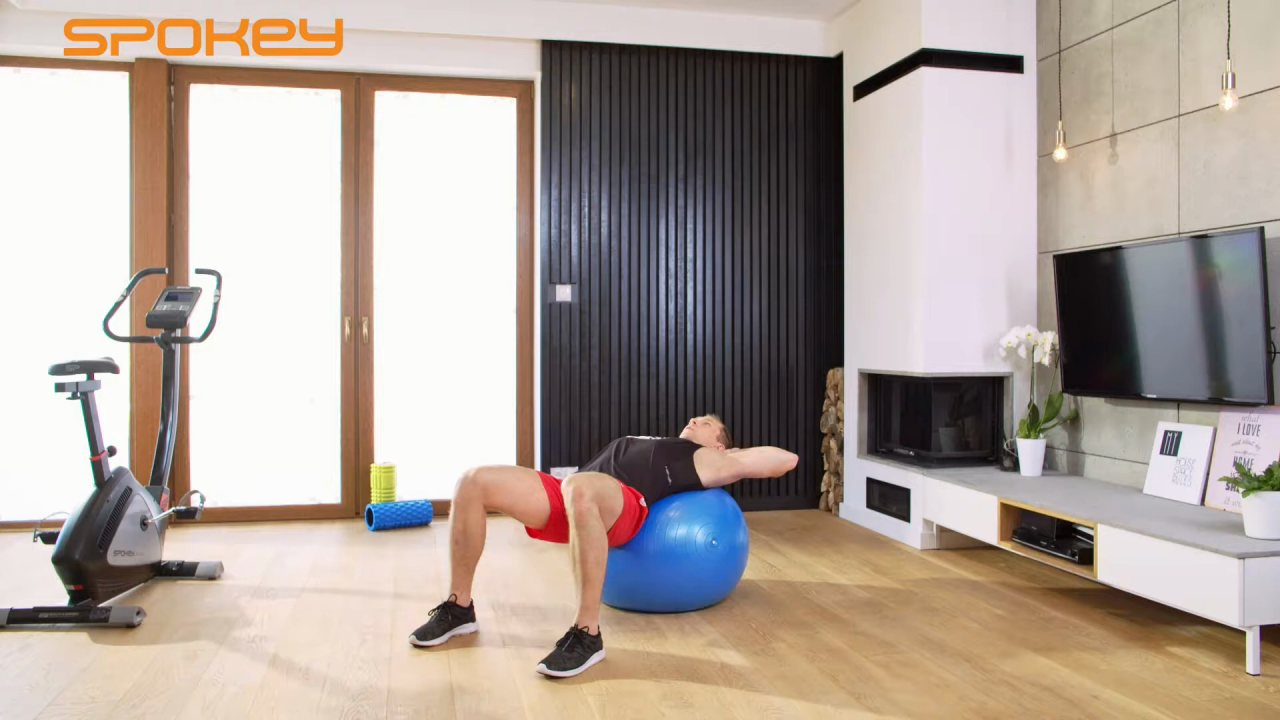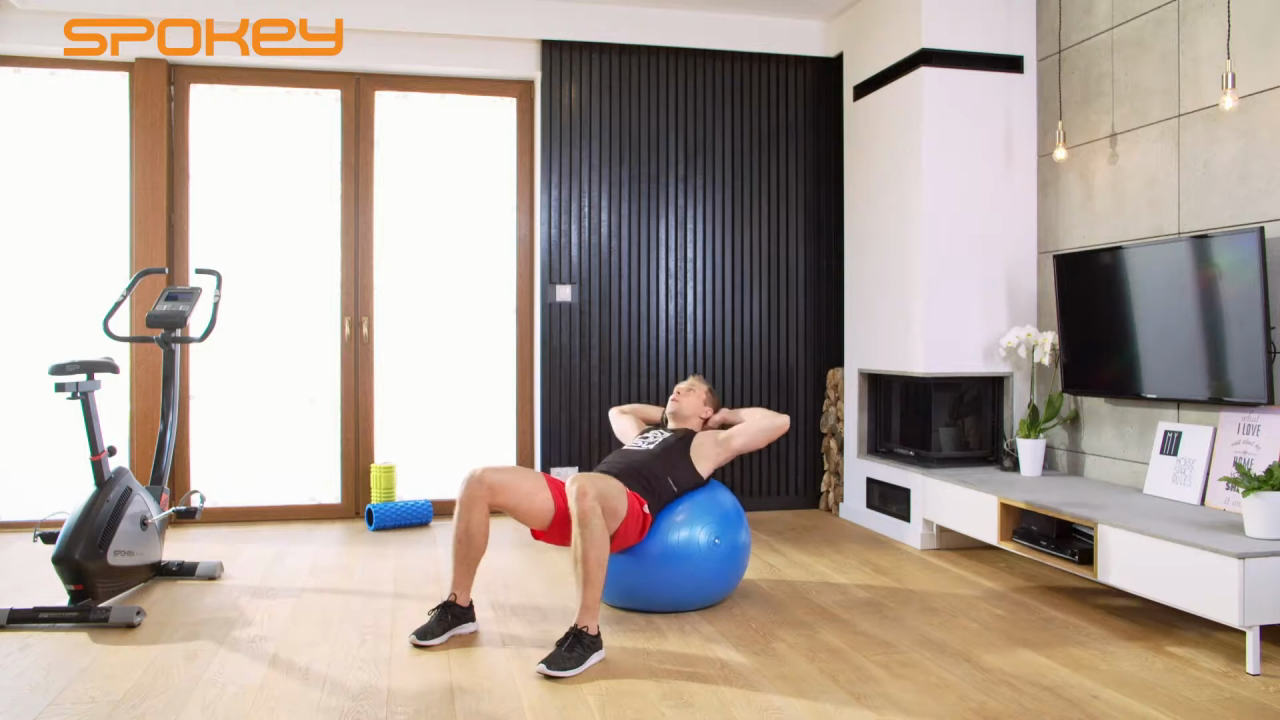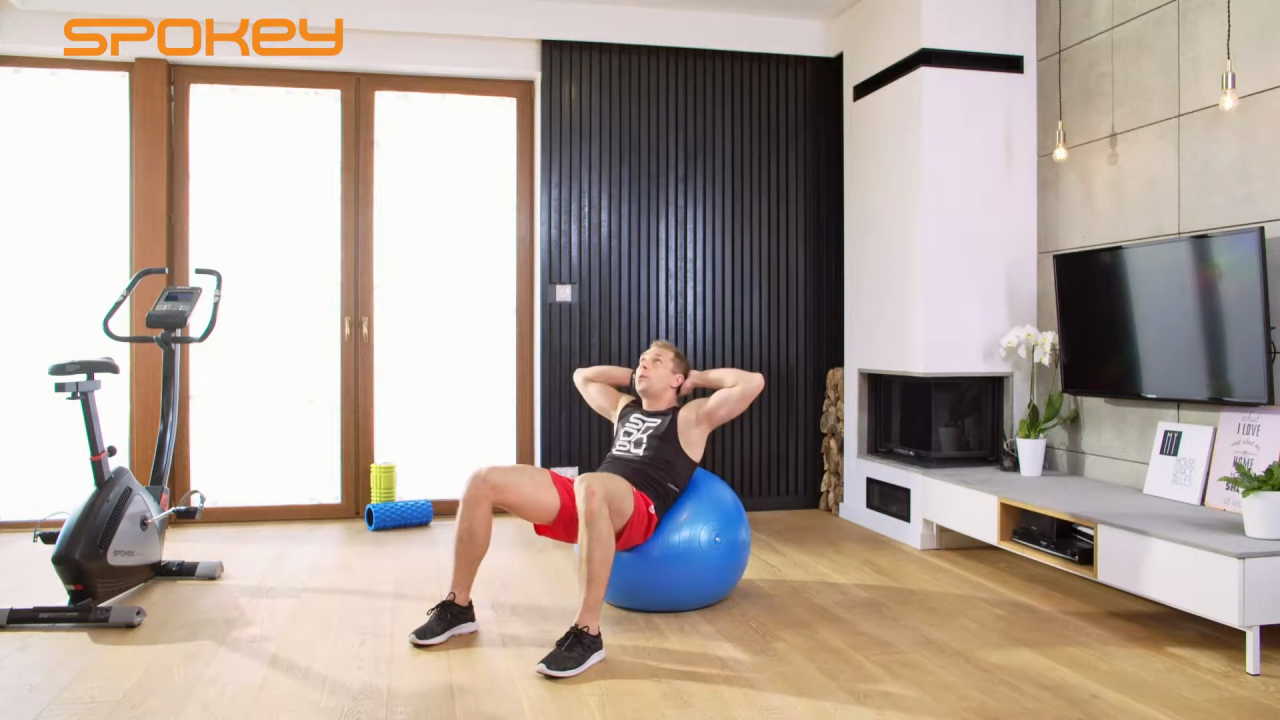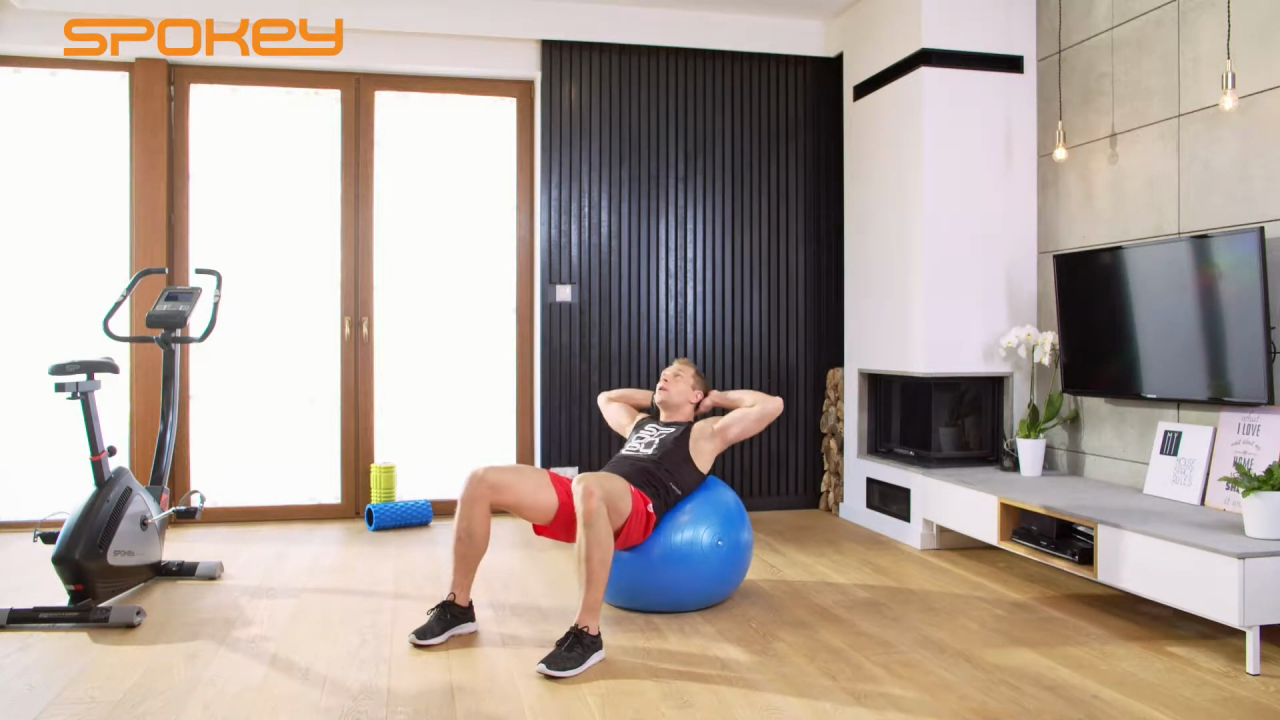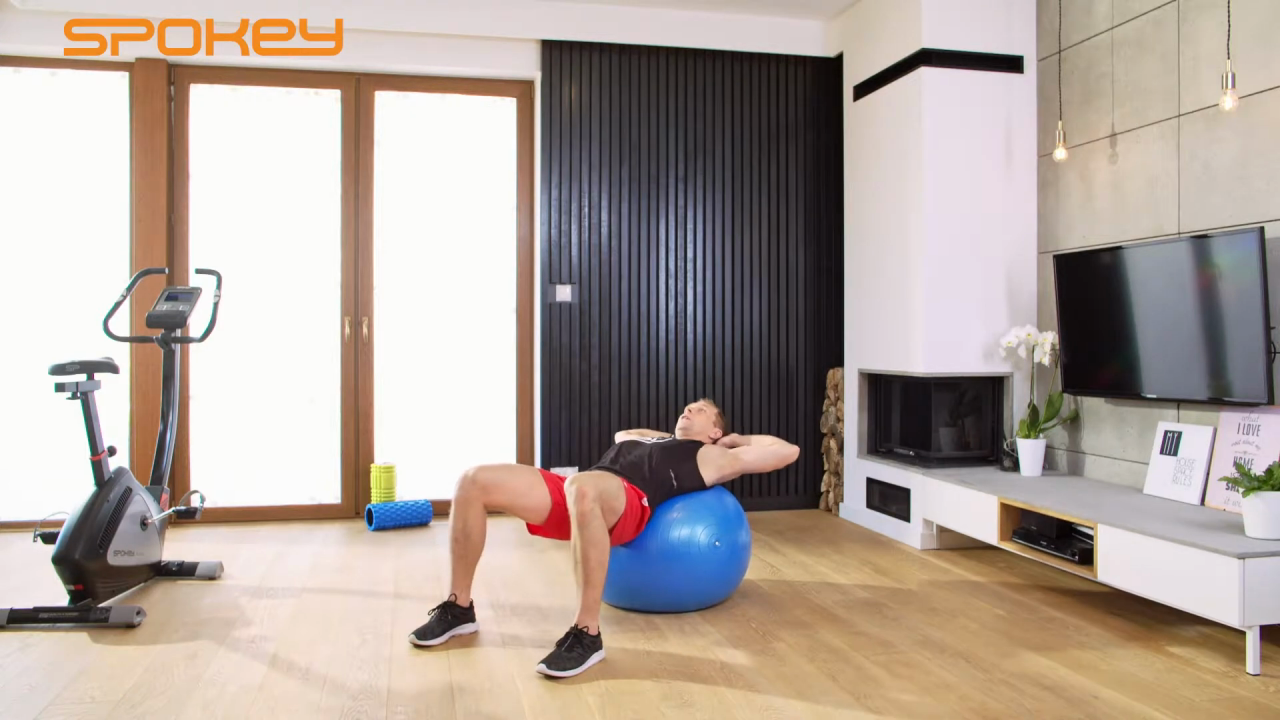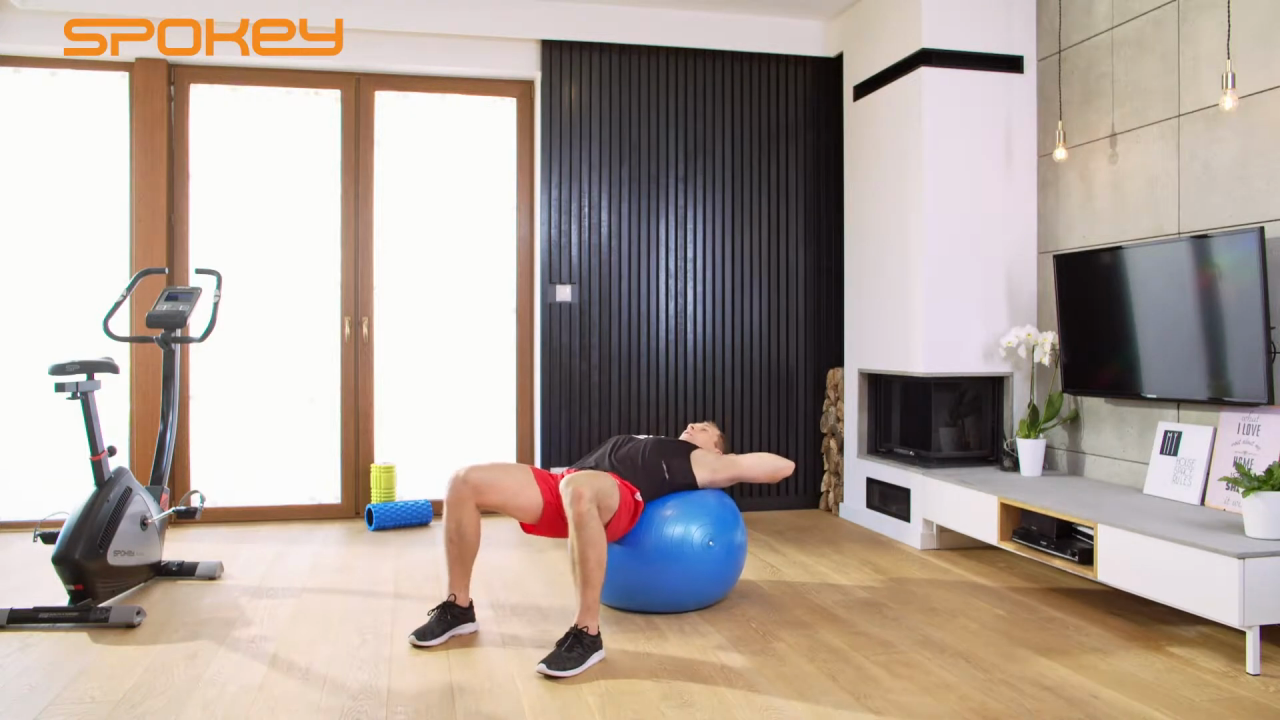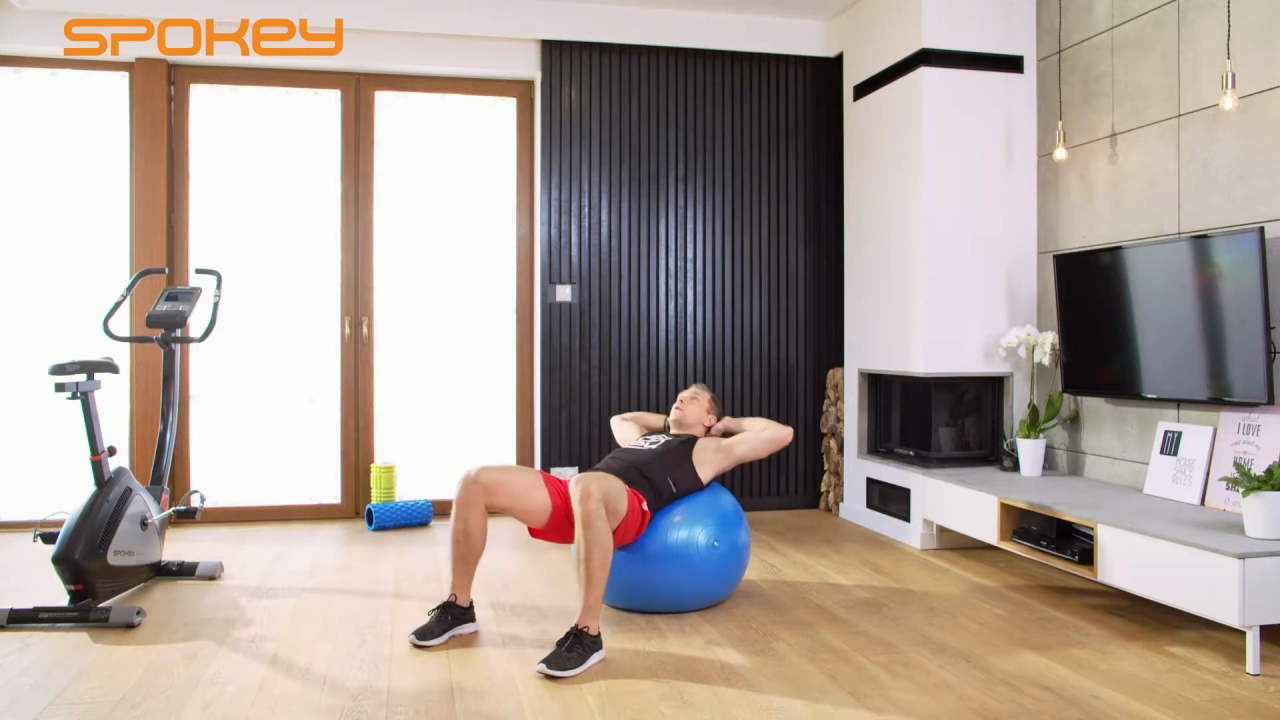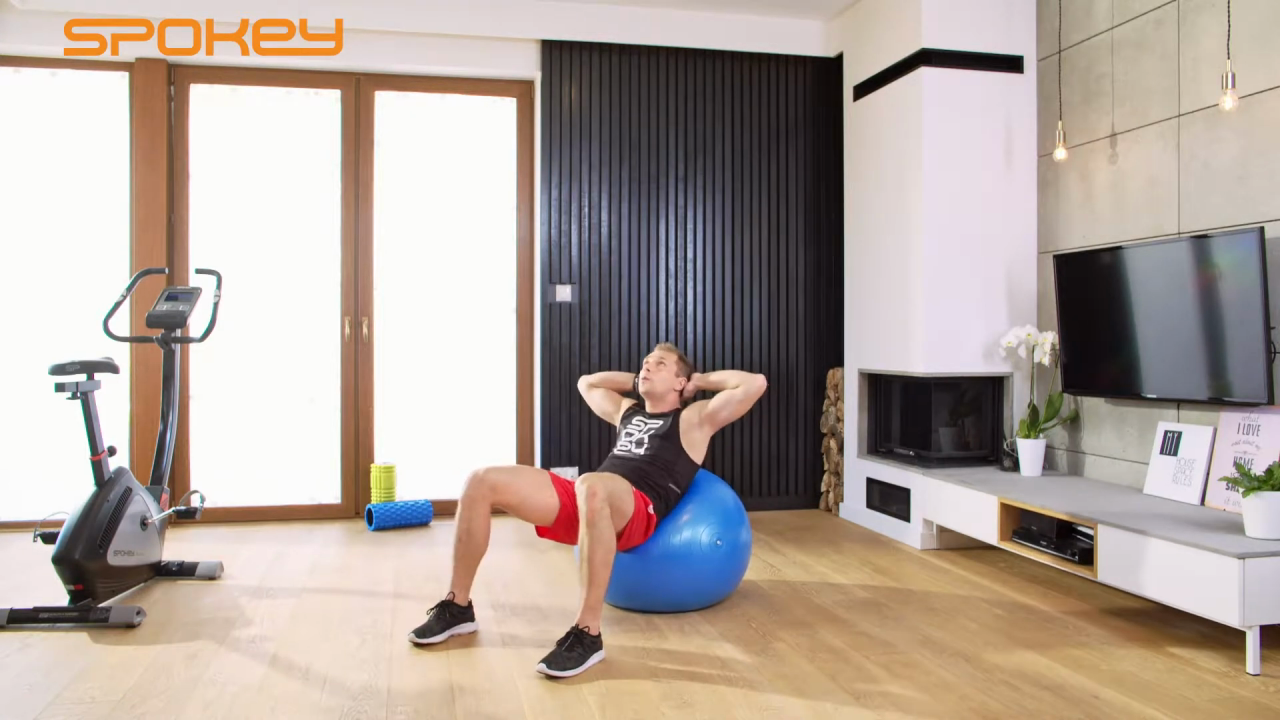
dt=0.5s
person 1, frame 1
left shoulder: (709, 460)
right shoulder: (664, 447)
left elbow: (787, 460)
right elbow: (630, 447)
left wrist: (735, 448)
right wrist: (672, 439)
left hip: (623, 501)
right hip: (574, 492)
left knee: (579, 491)
right knee: (474, 482)
left ankle: (587, 635)
right ankle: (459, 607)
person 1, frame 2
left shoulder: (706, 444)
right shoulder: (646, 434)
left elbow: (779, 422)
right elbow: (617, 412)
left wrist: (727, 415)
right wrist: (665, 415)
left hip: (628, 508)
right hip: (577, 497)
left knee: (582, 489)
right knee: (479, 482)
left ankle: (587, 633)
right ankle: (459, 607)
person 1, frame 3
left shoulder: (691, 418)
right shoulder: (624, 408)
left elbow: (752, 383)
right elbow: (583, 376)
left wrist: (700, 377)
right wrist: (632, 376)
left hip: (637, 510)
right hip: (588, 499)
left knee: (591, 489)
right knee: (484, 482)
left ankle: (587, 634)
right ankle: (458, 607)
person 1, frame 4
left shoulder: (705, 433)
right shoulder: (641, 423)
left elbow: (772, 405)
right elbow: (607, 398)
left wrist: (719, 397)
right wrist: (654, 397)
left hip: (636, 509)
right hip: (587, 496)
left knee: (588, 487)
right knee: (481, 481)
left ankle: (587, 634)
right ankle: (458, 606)
person 1, frame 5
left shoulder: (711, 458)
right shoulder: (661, 442)
left elbow: (788, 452)
right elbow: (622, 435)
left wrist: (736, 439)
left hip: (627, 502)
right hip: (577, 493)
left knee: (581, 490)
right knee: (474, 481)
left ankle: (587, 634)
right ankle: (459, 608)
person 1, frame 6
left shoulder: (707, 463)
right shoulder: (662, 451)
left elbow: (784, 466)
left wrist: (732, 454)
left hip: (620, 493)
right hip: (568, 484)
left knee: (578, 491)
right knee: (465, 483)
left ankle: (587, 633)
right ankle: (458, 607)
person 1, frame 7
left shoulder: (709, 449)
right shoulder: (649, 435)
left elbow: (781, 434)
right elbow: (619, 418)
left wrist: (728, 423)
right wrist: (666, 419)
left hip: (630, 506)
right hip: (577, 495)
left knee: (587, 489)
right knee: (476, 482)
left ankle: (587, 633)
right ankle: (458, 607)
person 1, frame 8
left shoulder: (694, 419)
right shoulder: (628, 412)
left elbow: (755, 383)
right elbow: (588, 383)
left wrist: (702, 380)
right wrist: (636, 381)
left hip: (637, 509)
right hip: (585, 500)
left knee: (592, 488)
right knee: (482, 482)
left ankle: (588, 634)
right ankle: (458, 606)
